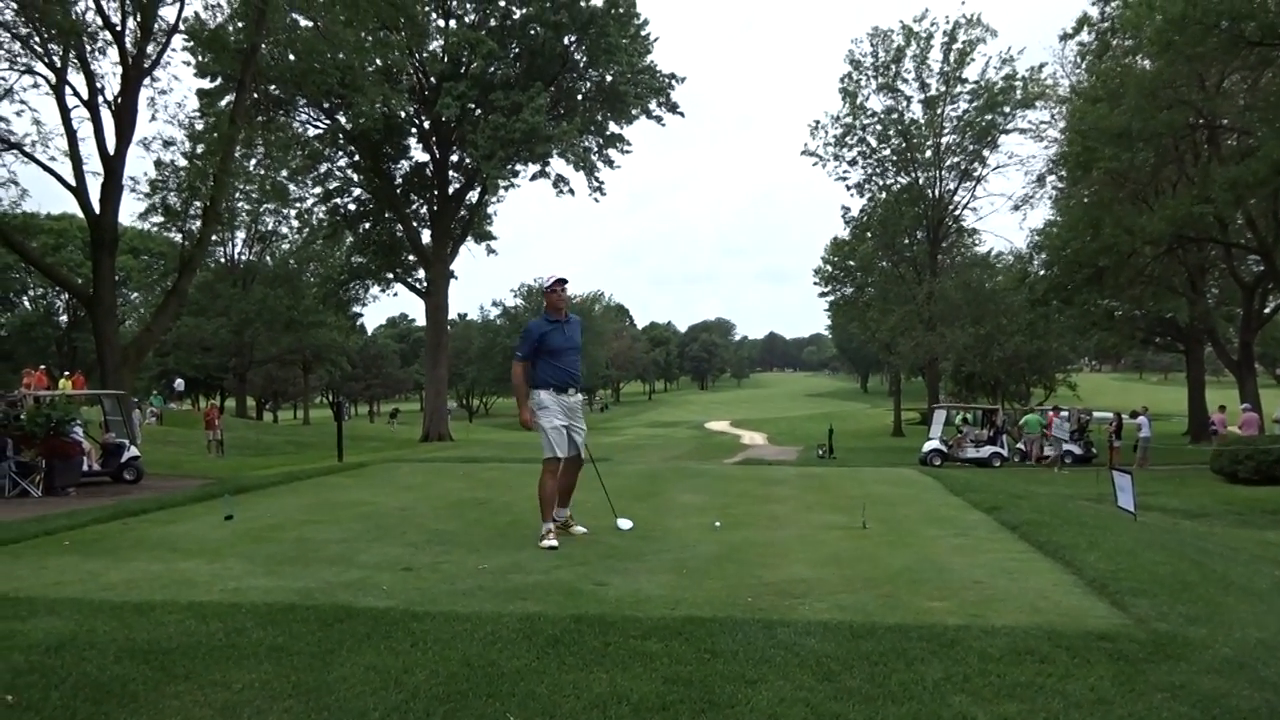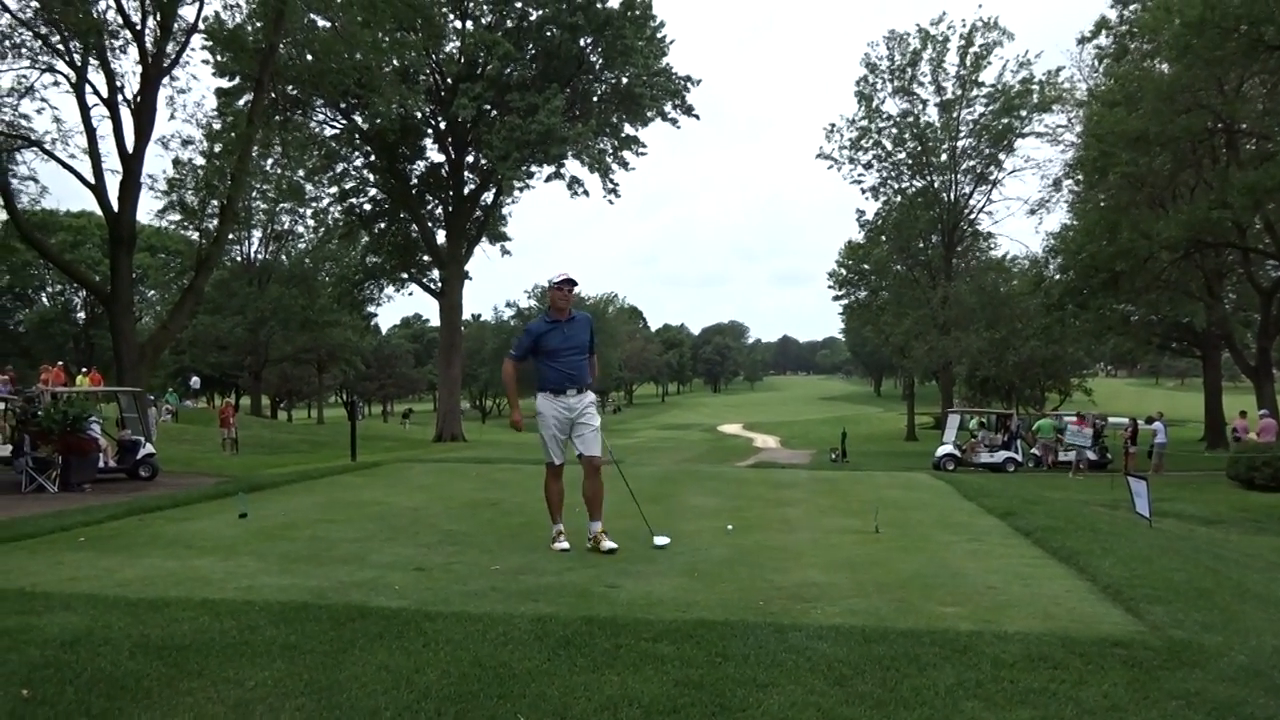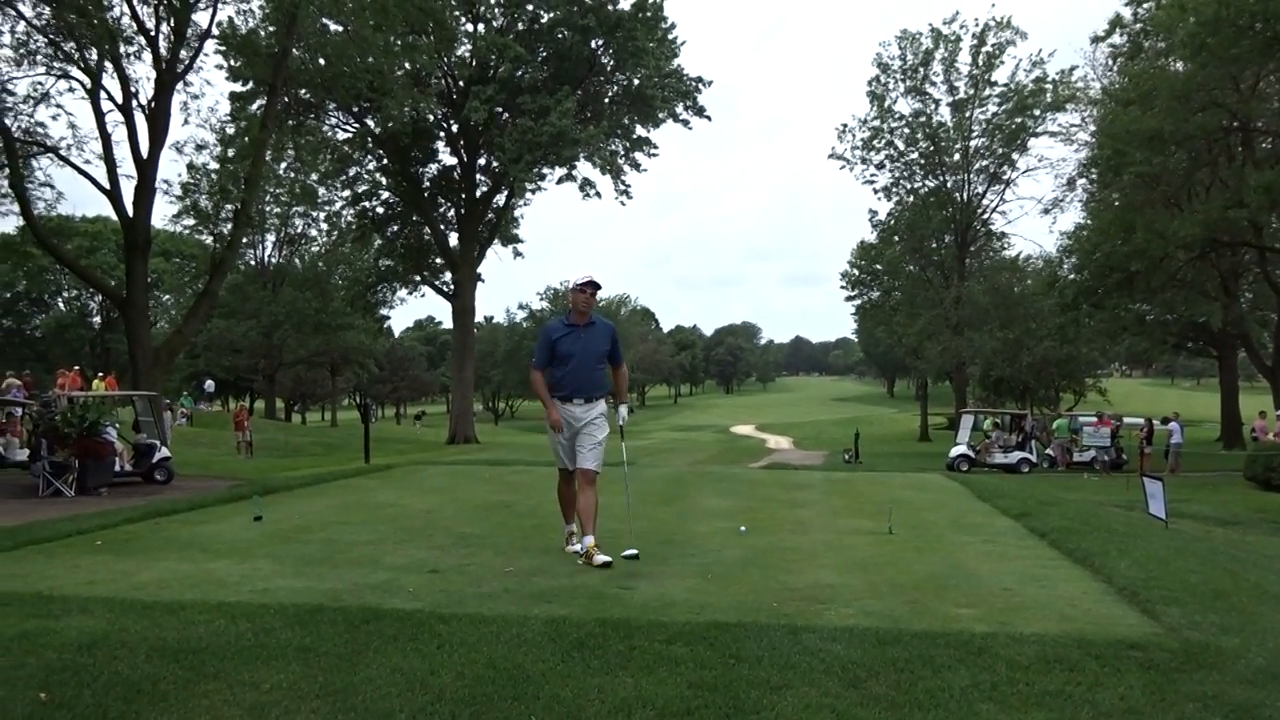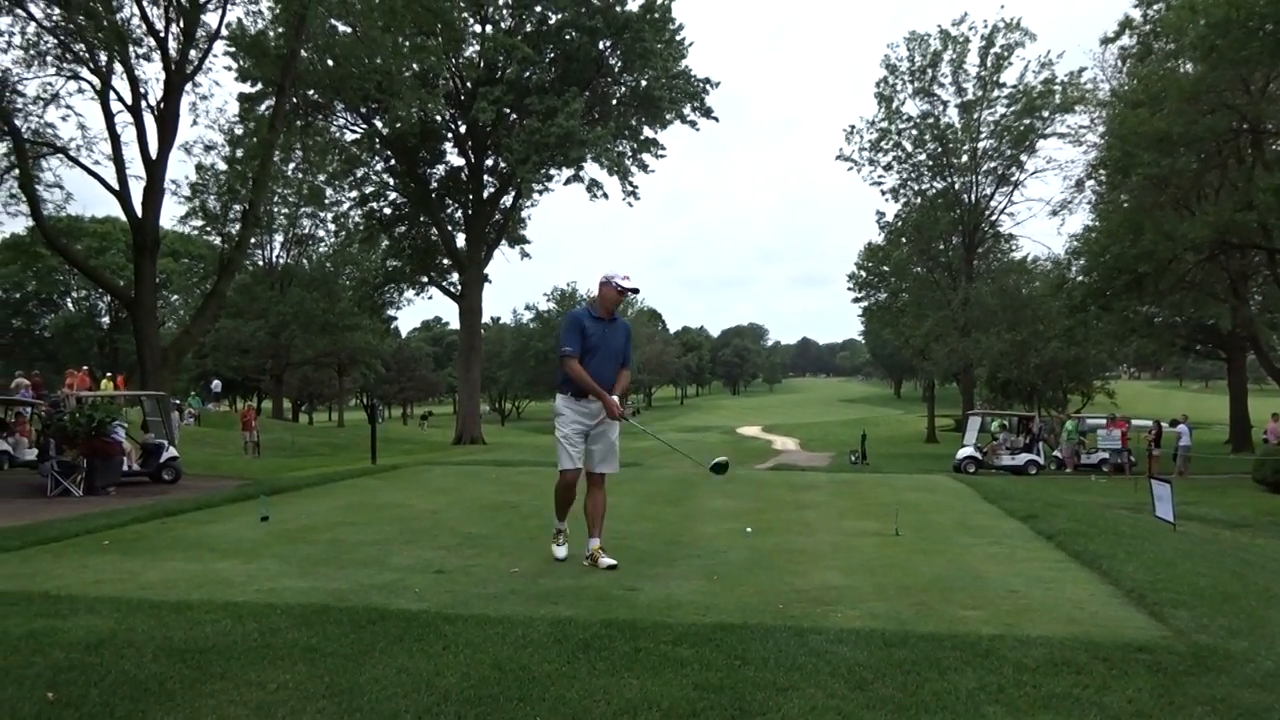
dt=0.4s
person 1, frame 1
left shoulder: (576, 323)
right shoulder: (536, 327)
right elbow: (518, 367)
right wrist: (523, 407)
left hip: (573, 399)
right hip: (548, 400)
left knee: (575, 461)
right knee: (552, 464)
left ankle: (562, 515)
right ankle: (548, 528)
person 1, frame 2
left shoulder: (585, 321)
right shoulder: (535, 328)
right elbow: (509, 365)
left wrist: (591, 390)
right wrist: (514, 408)
left hip: (584, 400)
right hip: (551, 403)
left knee: (593, 464)
right knee: (554, 468)
left ankle: (596, 532)
right ankle: (558, 530)
person 1, frame 3
left shoulder: (607, 329)
right shoulder: (552, 330)
left elbow: (619, 368)
right elbow: (537, 372)
left wrist: (623, 404)
right wrist: (550, 409)
left hip: (594, 410)
right hip: (561, 409)
left knee: (588, 478)
right knee: (567, 475)
left ankle: (589, 547)
right ankle: (570, 531)
person 1, frame 4
left shoulder: (624, 328)
right shoulder: (576, 319)
left elbow: (625, 369)
right elbow: (570, 365)
left wrist: (615, 397)
right wrist: (603, 397)
left hip: (605, 409)
right hip: (571, 405)
left knee: (597, 480)
right knee: (569, 476)
left ankle: (594, 548)
right ankle: (560, 527)
